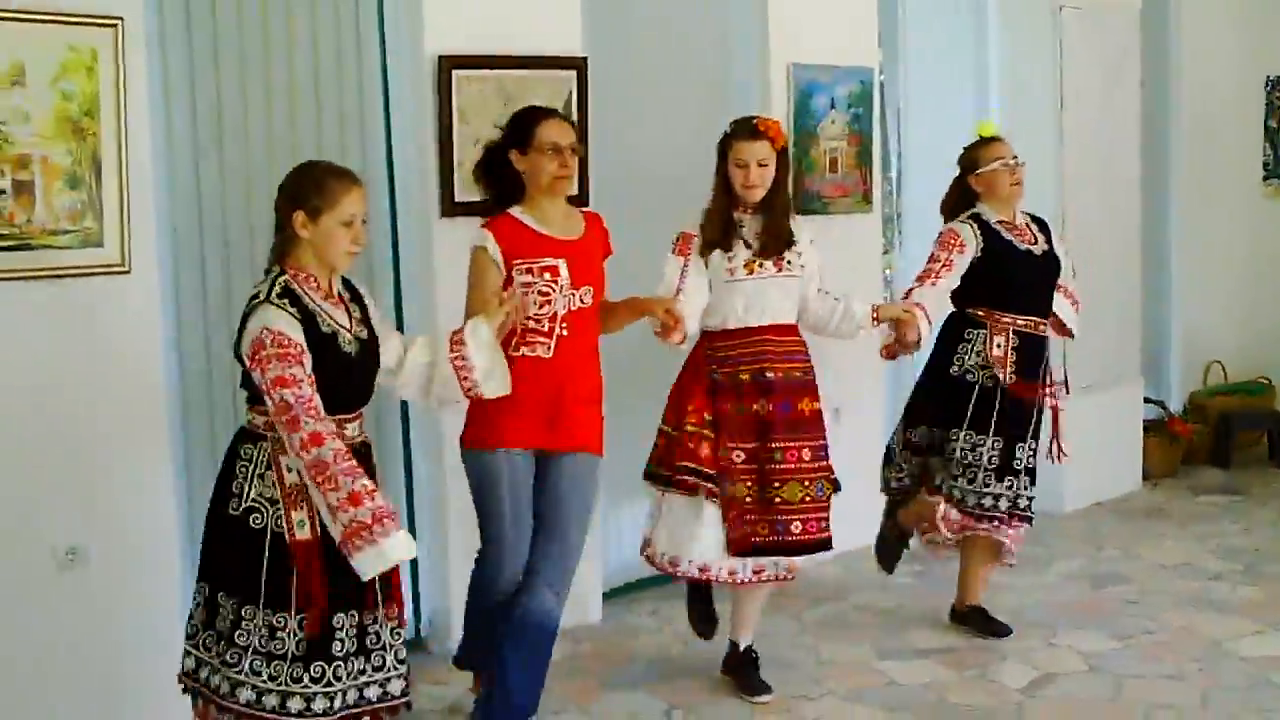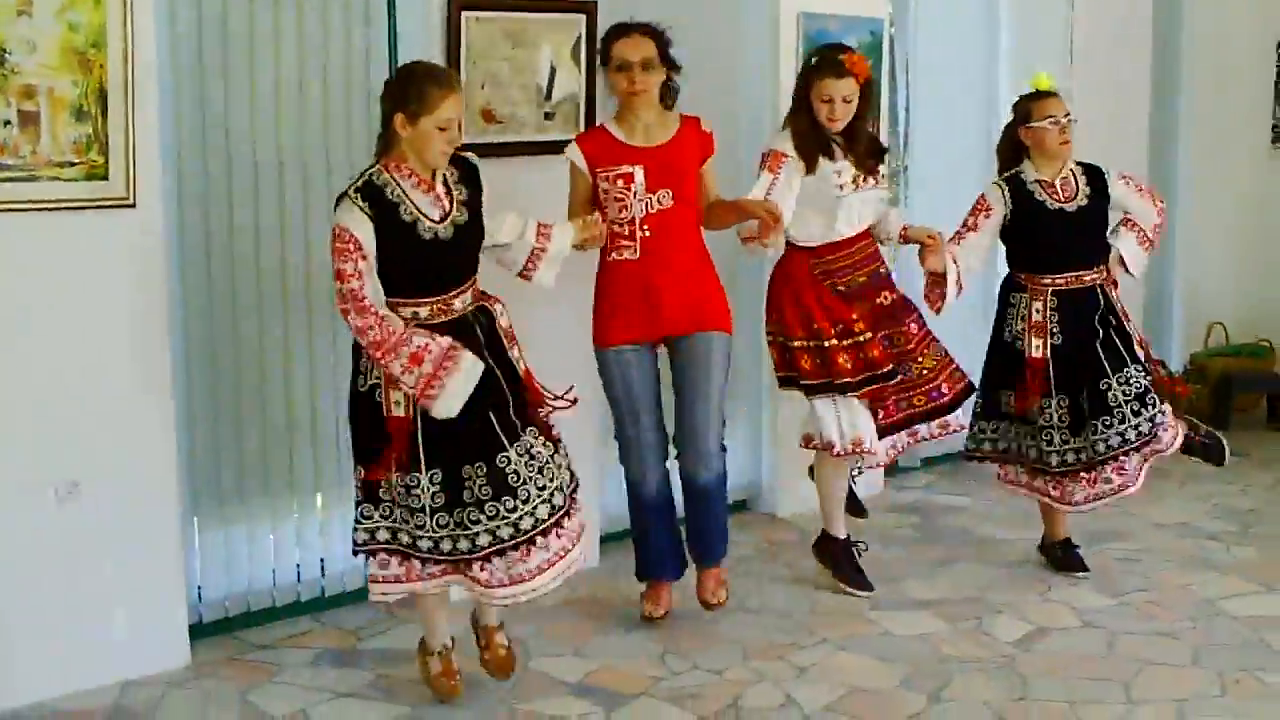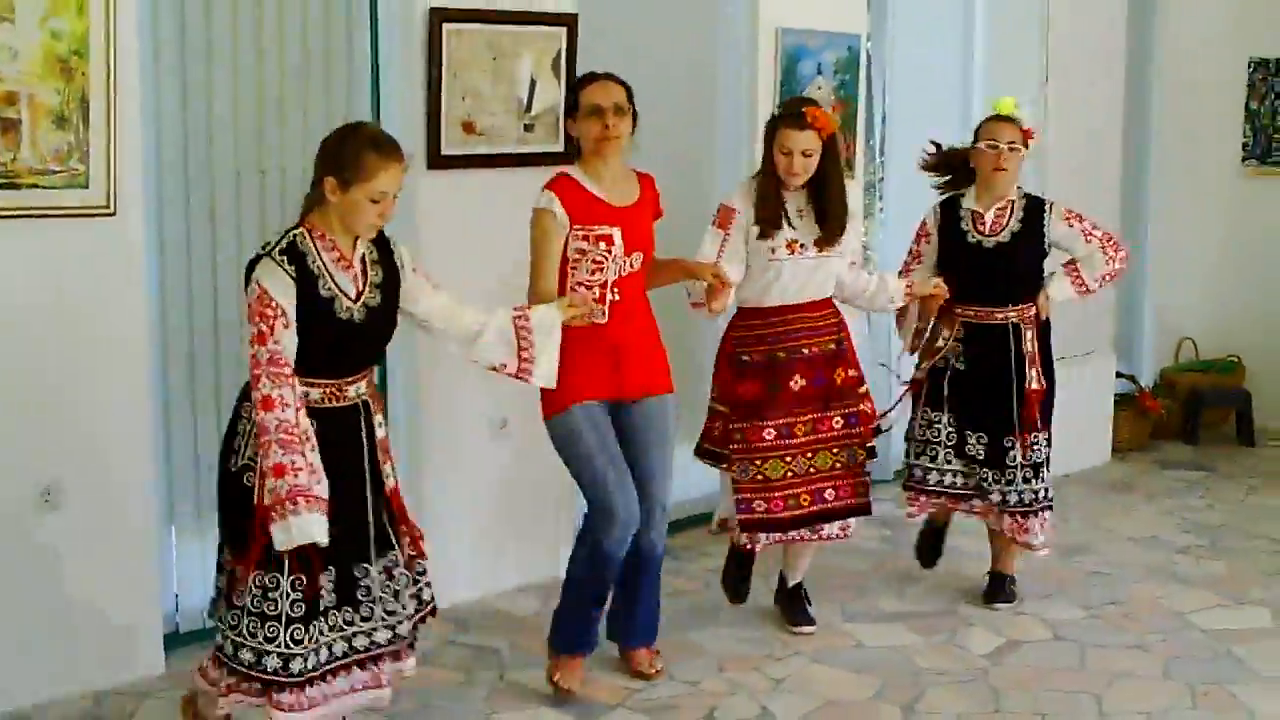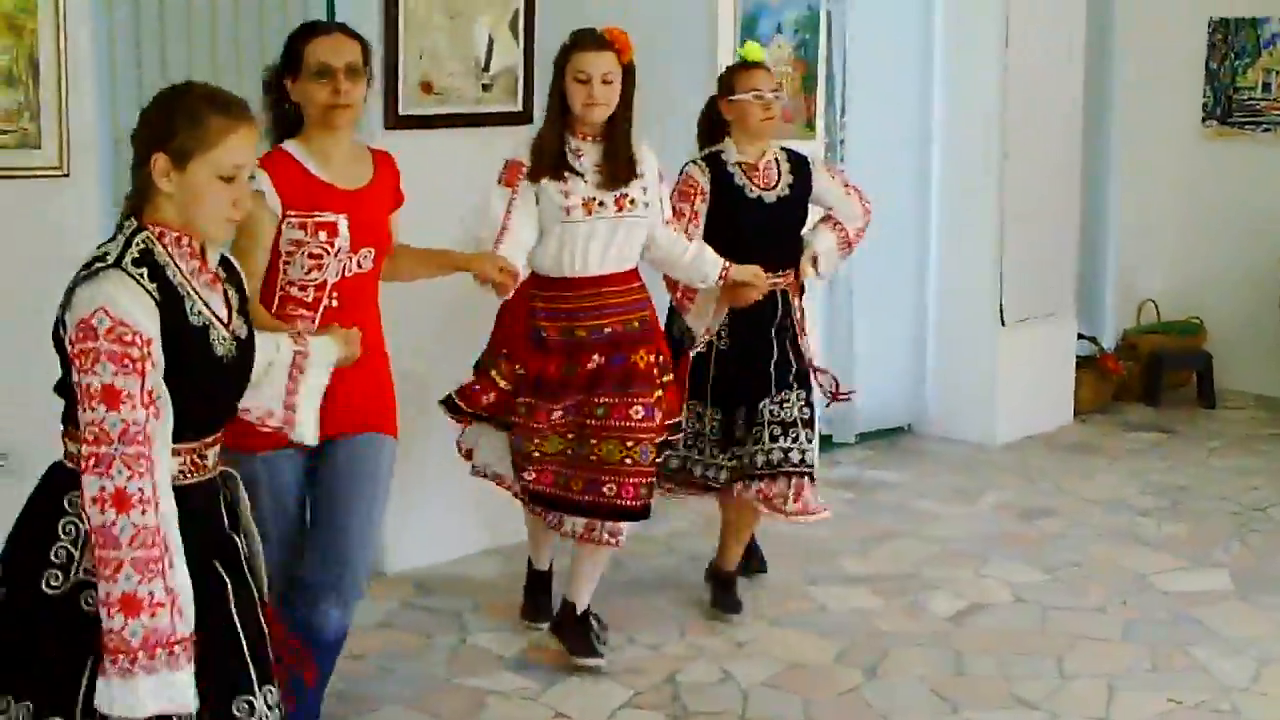
dt=1s
person 1, frame 1
left shoulder: (594, 232)
right shoulder: (497, 237)
left wrist: (645, 305)
left hip: (576, 422)
right hip: (503, 420)
left knee: (550, 580)
right knee: (508, 563)
right ankle: (480, 655)
person 1, frame 2
left shoulder: (695, 135)
right shoulder: (590, 149)
right elbow: (576, 228)
left wrist: (748, 208)
left hip: (696, 304)
right hip: (622, 314)
left knee: (699, 443)
right knee: (642, 450)
left ankle: (709, 556)
right ankle: (659, 572)
person 1, frame 3
left shoulder: (646, 191)
right shoulder: (557, 200)
right elbow: (541, 299)
left wrist: (688, 268)
right wrist: (566, 315)
left hip: (643, 368)
right hip: (577, 376)
left knee: (654, 508)
right knee: (616, 511)
left ankle: (635, 634)
right ankle: (571, 639)
person 1, frame 4
left shoulder: (383, 171)
right shoulder: (271, 179)
left wrist: (468, 260)
right wrist: (291, 341)
left hip: (361, 395)
left knee: (335, 584)
right knee: (286, 572)
person 2, frame 1
left shoulder: (351, 300)
right shoulder: (273, 317)
left elbow: (404, 367)
right elbow: (307, 434)
left wrist: (481, 331)
right wrist: (371, 525)
left hip: (345, 482)
right hip: (279, 496)
left knee: (351, 641)
right knee: (267, 656)
person 2, frame 2
left shoulder: (464, 176)
right shoulder: (360, 208)
left elbow: (498, 233)
right elbow: (363, 311)
left wrist: (569, 233)
right wrist: (436, 363)
left hip: (477, 352)
right hip: (404, 370)
left knee: (503, 481)
right knee: (424, 503)
left ankle: (490, 620)
right ankle: (436, 643)
person 2, frame 3
left shoulder: (386, 258)
right shoulder: (279, 271)
left elbow: (453, 319)
right elbow: (274, 388)
left wrist: (547, 318)
right wrist: (295, 495)
left hip: (355, 434)
right hip: (287, 440)
left knee: (360, 587)
right knee: (283, 601)
person 2, frame 4
left shoulder: (216, 275)
right shoulder: (117, 292)
right elbow: (121, 476)
left wrist: (320, 355)
right wrist: (151, 635)
left hip: (198, 519)
right hip: (102, 552)
person 3, frame 1
left shoulder: (792, 234)
right shoulder: (700, 234)
left elbow: (813, 306)
right elbow: (683, 302)
left wrist: (876, 312)
right wrist: (674, 324)
left hip: (788, 373)
right hip: (722, 375)
left knee: (778, 517)
right knee: (721, 510)
left ankle: (742, 650)
right ankle: (699, 577)
person 3, frame 2
left shoulder: (860, 144)
right shoulder: (788, 150)
right elbow: (767, 209)
left wrist: (908, 231)
right wrist: (759, 229)
left hip: (865, 273)
right hip: (814, 281)
left knee: (901, 383)
right knee: (846, 403)
left ankle: (835, 477)
right ankle: (834, 539)
person 3, frame 3
left shoulder: (833, 205)
right shoulder: (744, 203)
right elbow: (717, 273)
left wrist: (909, 289)
right wrist: (712, 292)
left hip: (823, 344)
right hip: (758, 344)
left knee: (824, 471)
right knee: (763, 473)
left ankle: (792, 584)
right ankle: (743, 544)
person 3, frame 4
left shoulder: (640, 160)
right shoulder: (532, 162)
left elbow: (658, 239)
right elbow: (507, 241)
left wrist: (723, 271)
left hip: (625, 320)
right hip: (548, 318)
left knee: (614, 471)
right knee: (542, 463)
left ankle: (575, 609)
right ankle: (540, 572)
person 4, frame 1
left shoulder: (1041, 230)
right shoulder: (966, 232)
left elbow: (1064, 286)
right elbow: (933, 284)
left wrist: (1053, 320)
right wrist: (910, 320)
left hip: (1025, 365)
right hip: (975, 358)
left knee: (1001, 485)
right knee: (971, 468)
left ankle: (968, 602)
right ankle: (903, 511)
person 4, frame 2
left shoulder: (1099, 180)
right shoulder: (1004, 193)
left elbow: (1150, 209)
right elbow: (964, 246)
left wrist: (1119, 253)
right wrist: (937, 260)
left hip: (1096, 311)
right hip: (1036, 320)
left knee: (1129, 404)
right knee: (1047, 428)
left ankle: (1183, 432)
right ankle: (1056, 538)
person 4, frame 3
left shoulder: (1044, 215)
right shoulder: (942, 216)
left elbow: (1110, 254)
right elbow: (913, 282)
left wrist: (1053, 292)
left hip: (1020, 352)
right hip: (957, 353)
left knee: (1016, 456)
right knee: (940, 456)
left ankle: (1004, 569)
right ankle: (941, 513)
person 4, frame 4
left shoulder: (803, 169)
right shoulder: (702, 175)
left elbow: (856, 210)
left wrist: (810, 253)
right wrist: (722, 292)
left hip: (778, 321)
right hip: (716, 324)
left knee: (772, 446)
right knee: (724, 444)
left ankle: (725, 565)
right ankle: (737, 537)
